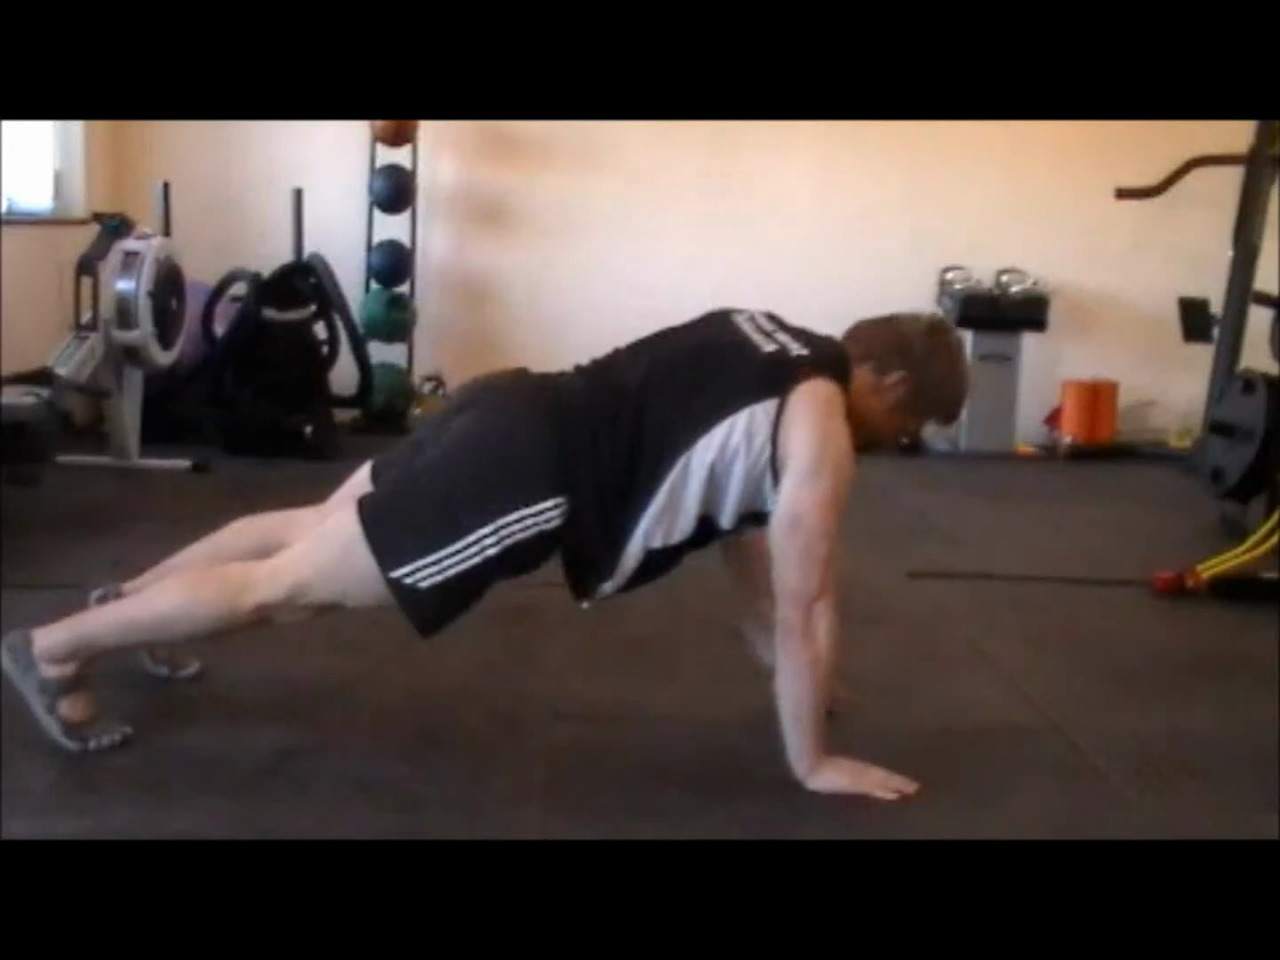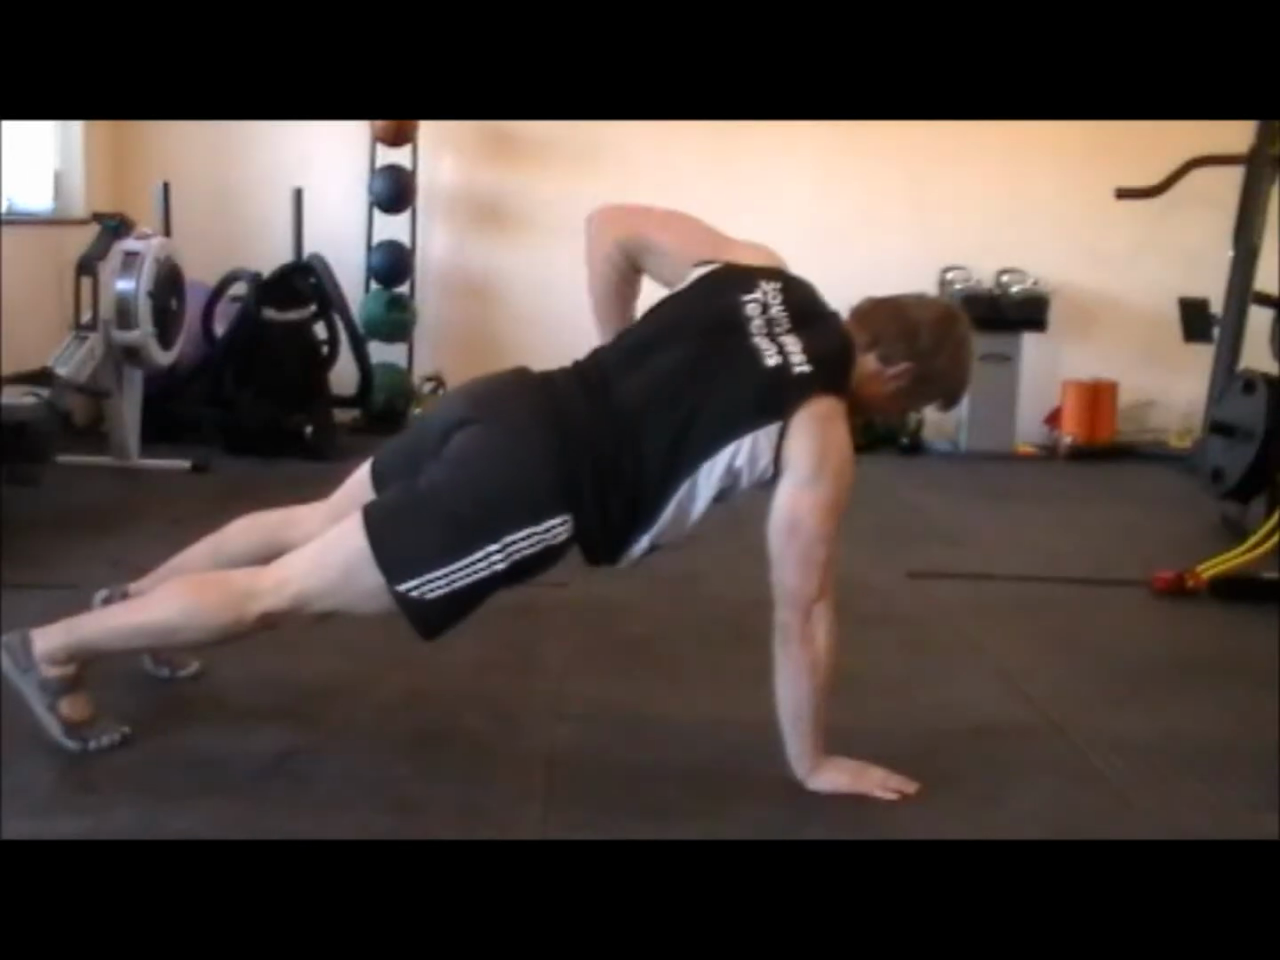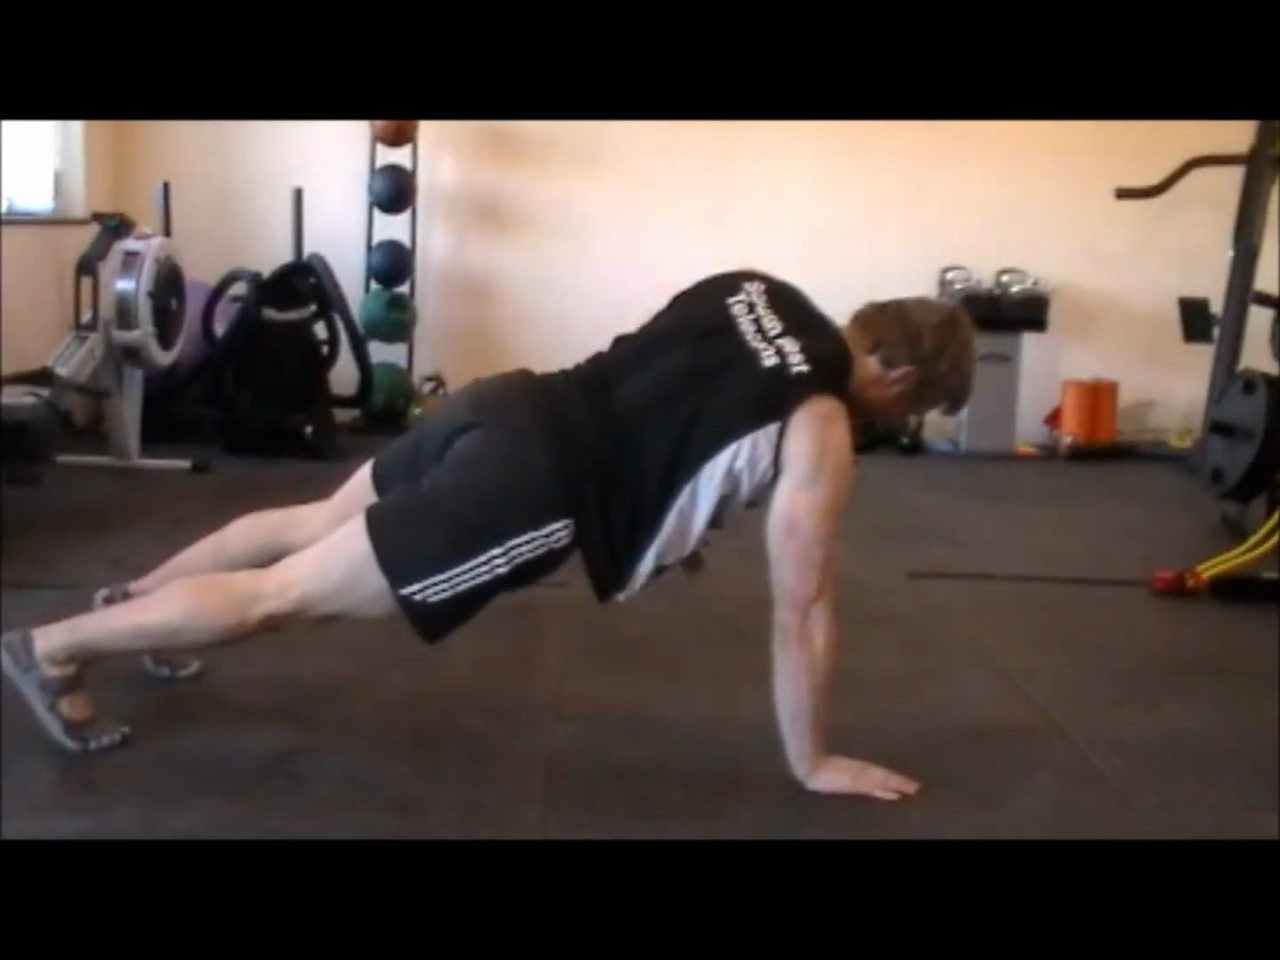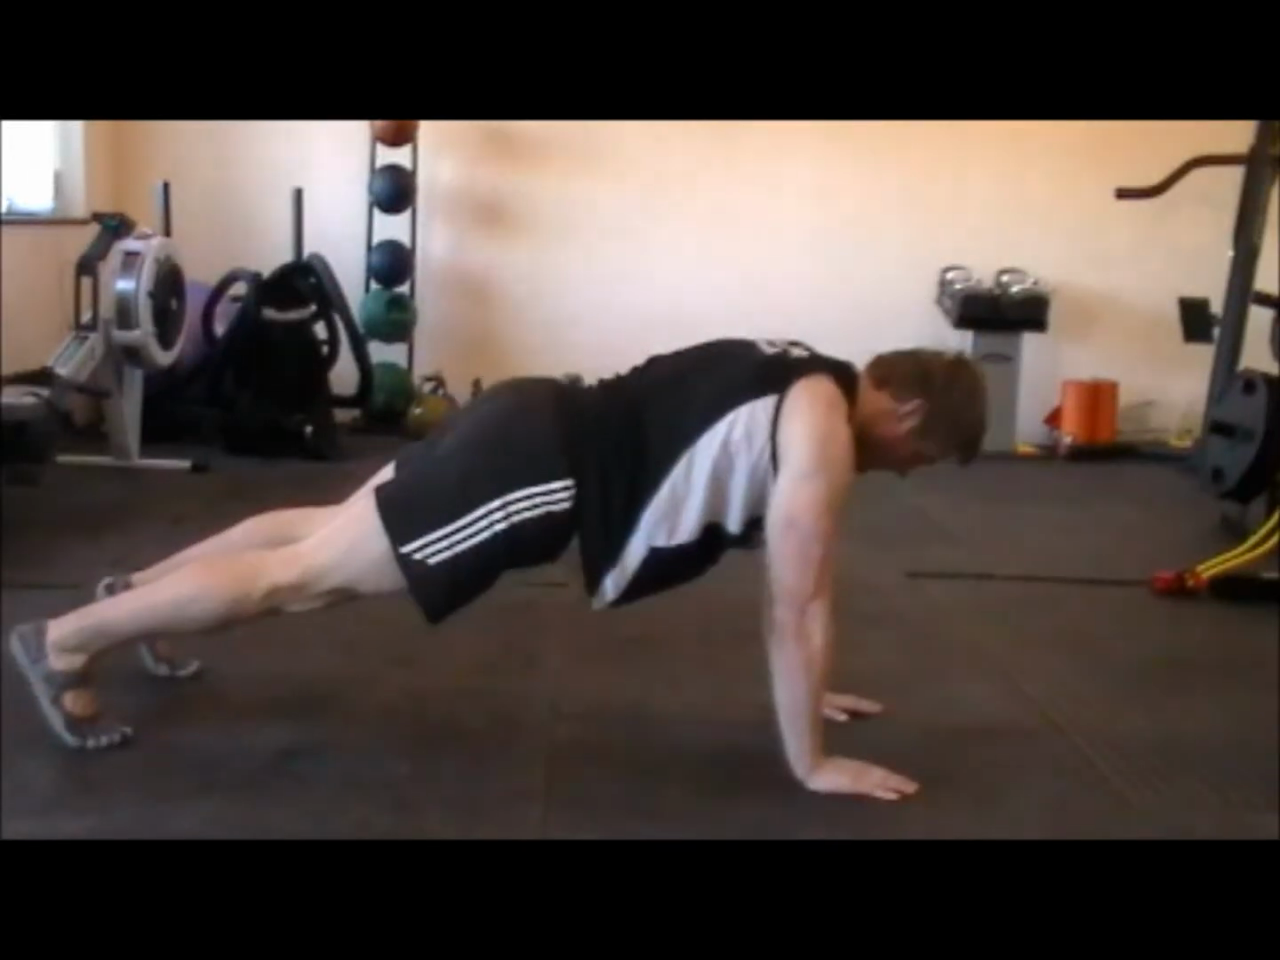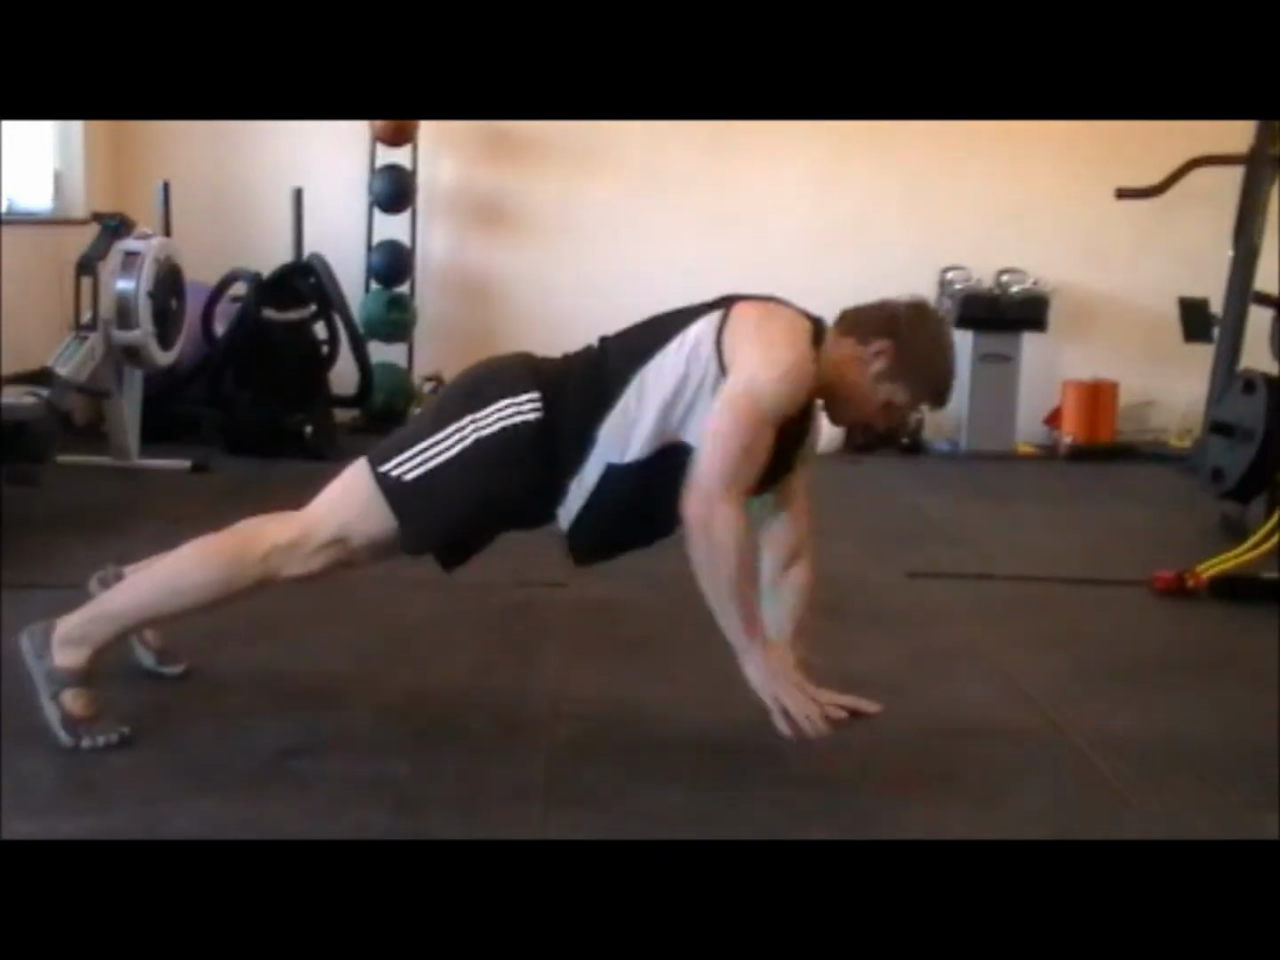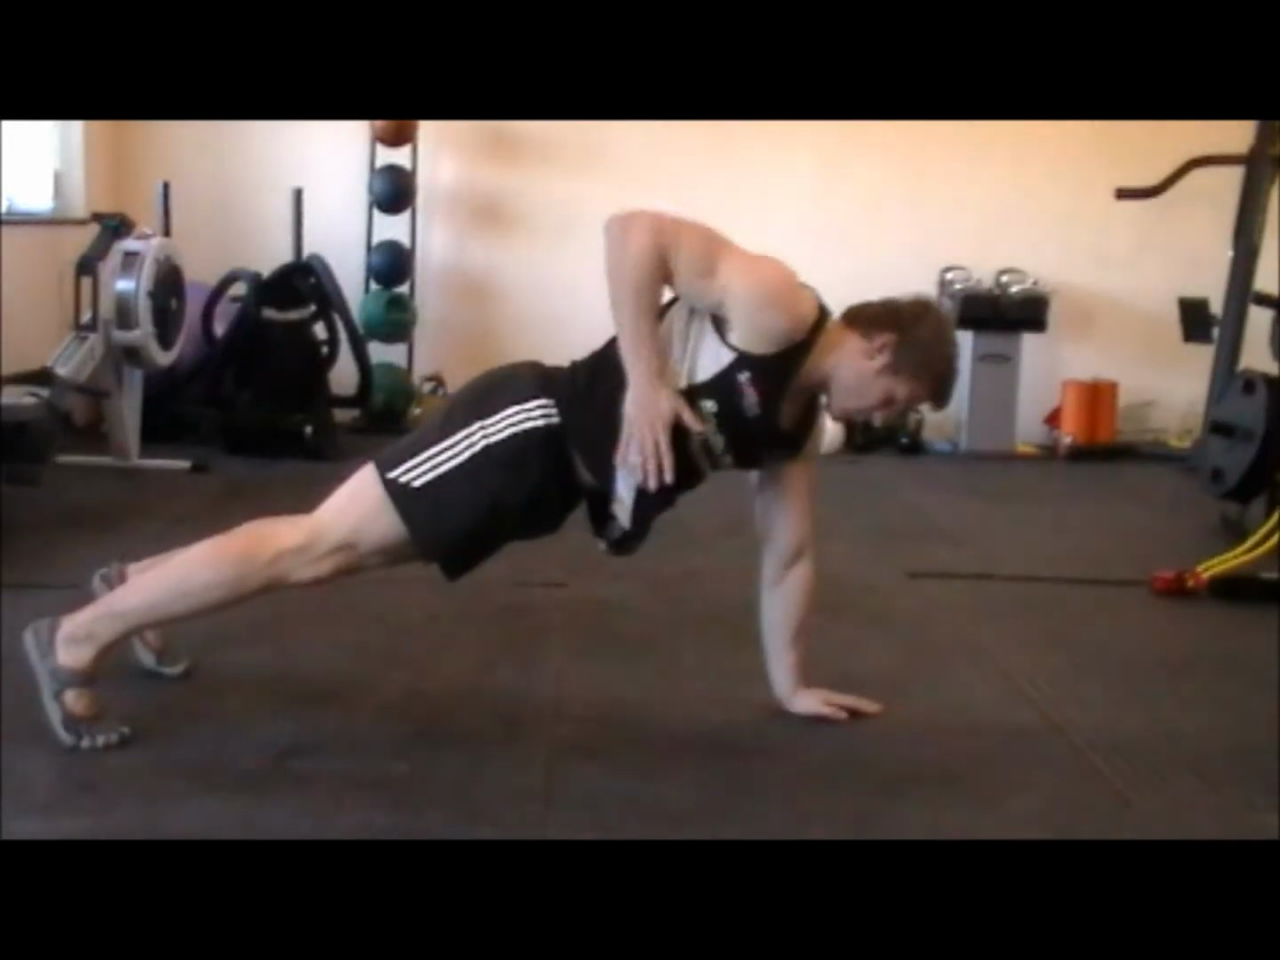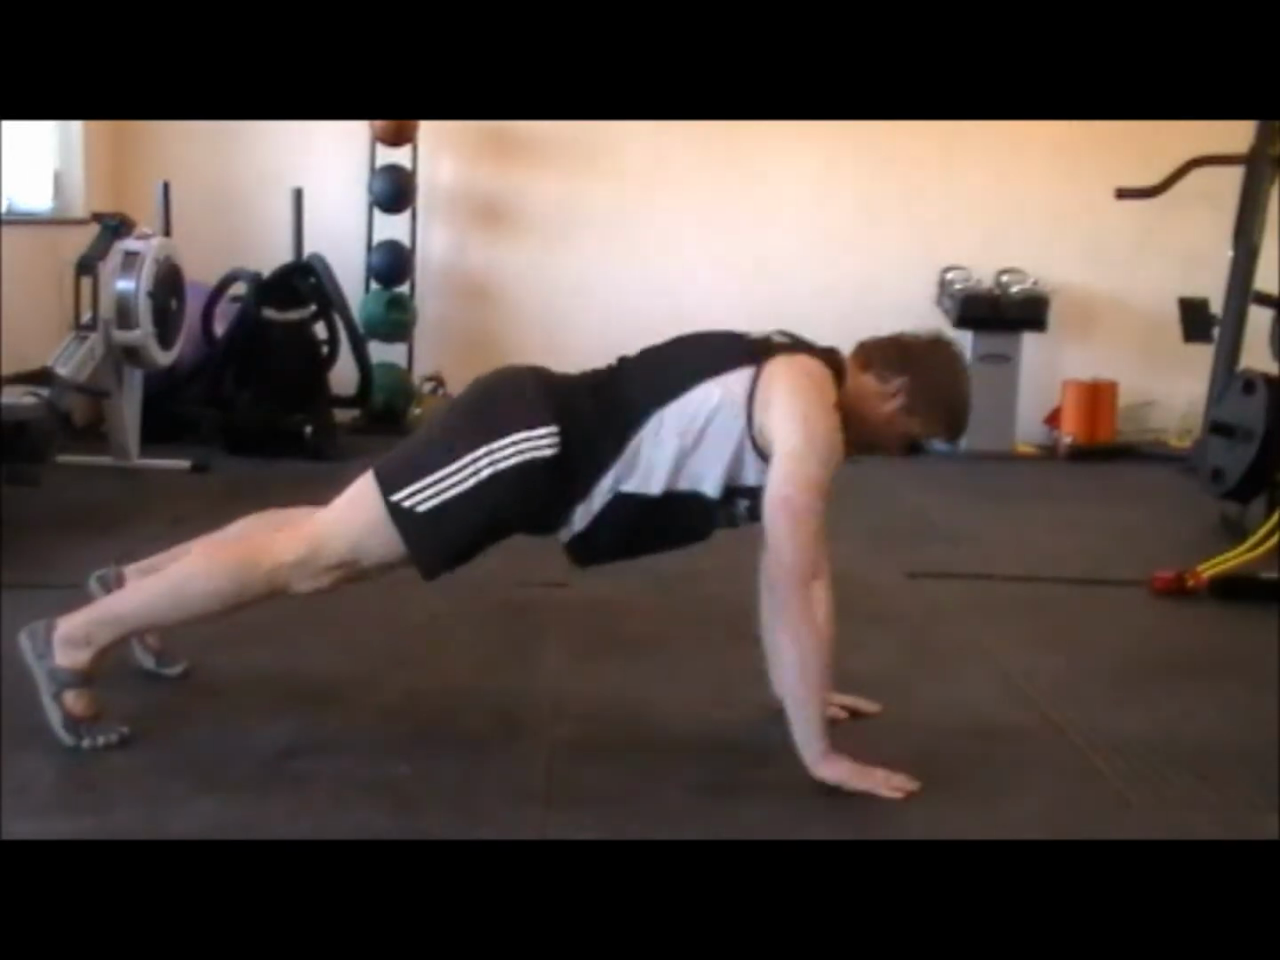
dt=0.5s
person 1, frame 1
left shoulder: (779, 353)
right shoulder: (823, 422)
left elbow: (734, 501)
right elbow: (804, 604)
left wrist: (779, 659)
right wrist: (813, 761)
left hip: (506, 411)
right hip: (525, 477)
left knee: (308, 528)
right knee: (284, 585)
left ankle: (128, 594)
person 1, frame 2
left shoulder: (758, 271)
right shoulder: (820, 427)
left elbow: (606, 226)
right elbow: (802, 607)
right wrist: (814, 762)
left hip: (500, 406)
right hip: (526, 483)
left knee: (310, 525)
right knee: (286, 593)
left ankle: (128, 597)
person 1, frame 3
left shoulder: (761, 291)
right shoulder: (821, 430)
right elbow: (801, 611)
right wrist: (813, 763)
left hip: (505, 407)
right hip: (523, 486)
left knee: (315, 523)
right knee: (289, 592)
left ankle: (133, 593)
person 1, frame 4
left shoulder: (800, 387)
right shoulder: (826, 429)
left elbow: (785, 575)
right elbow: (797, 603)
left wrist: (804, 684)
right wrist: (810, 760)
left hip: (531, 422)
right hip: (536, 468)
left knee: (325, 527)
right knee: (304, 576)
left ankle: (132, 590)
person 1, frame 5
left shoulder: (798, 415)
right shoulder: (778, 348)
left elbow: (785, 551)
right elbow: (709, 509)
left wrist: (792, 680)
right wrist: (760, 658)
left hip: (541, 473)
right hip: (515, 421)
left knee: (329, 547)
right knee: (307, 541)
left ankle: (127, 588)
right ankle: (67, 642)
person 1, frame 6
left shoulder: (801, 416)
right shoulder: (775, 305)
left elbow: (787, 552)
right elbow: (632, 230)
left wrist: (788, 684)
right wrist: (646, 380)
left hip: (556, 482)
right hip: (526, 430)
left knee: (336, 549)
right knee: (312, 547)
left ankle: (137, 583)
right ankle: (72, 640)
person 1, frame 7
left shoulder: (803, 394)
right shoulder: (811, 403)
left elbow: (778, 561)
right elbow: (801, 582)
left wrist: (798, 689)
right wrist: (820, 753)
left hip: (542, 437)
right hip: (526, 436)
left knee: (327, 532)
right knee: (312, 555)
left ankle: (133, 580)
right ankle: (69, 640)
